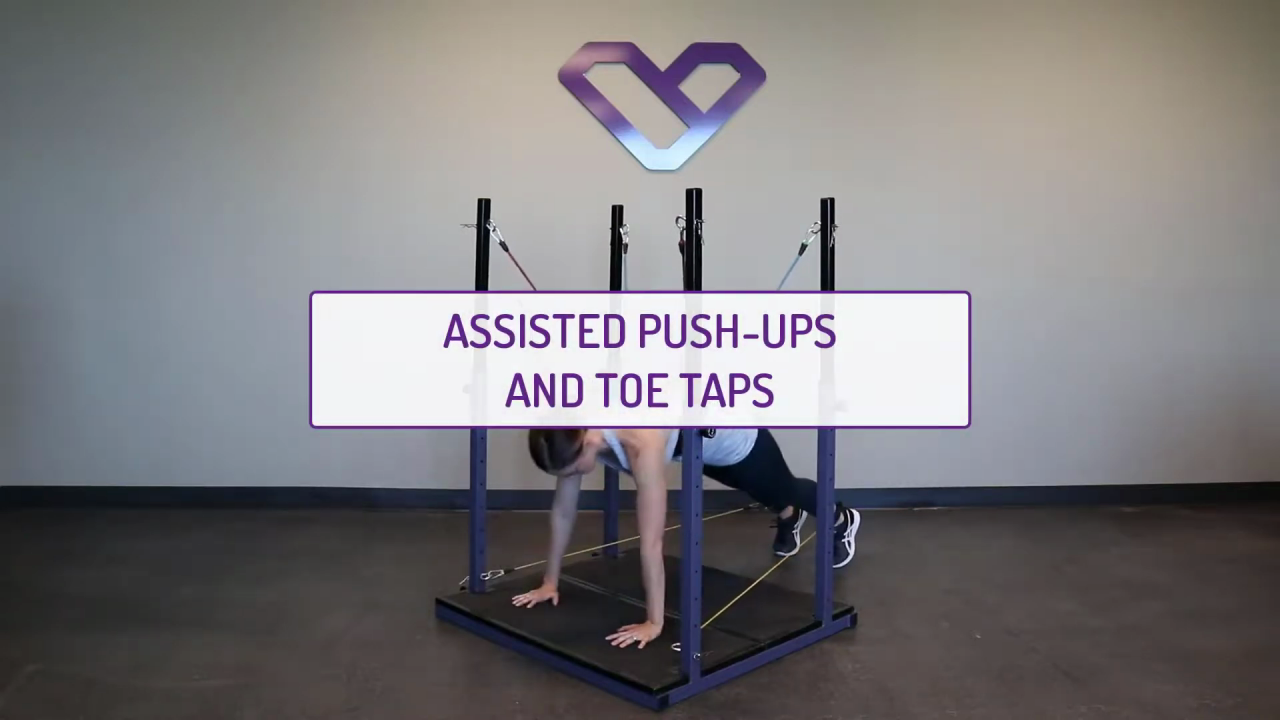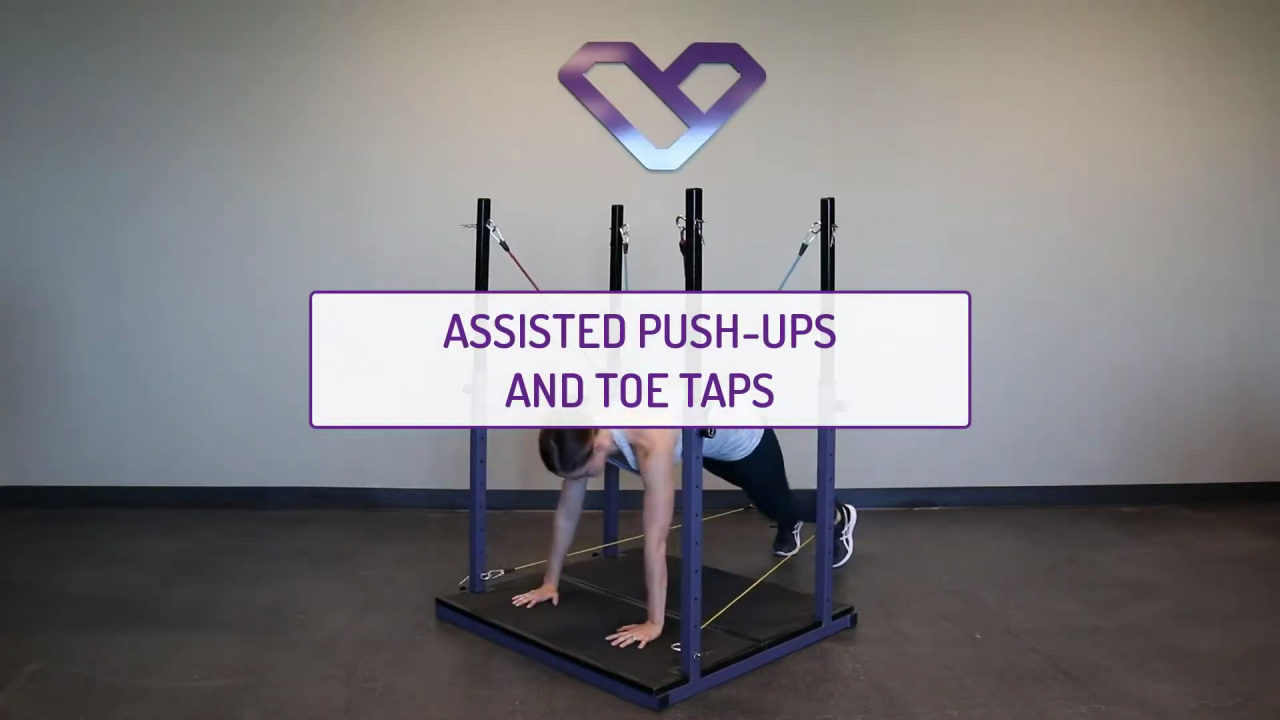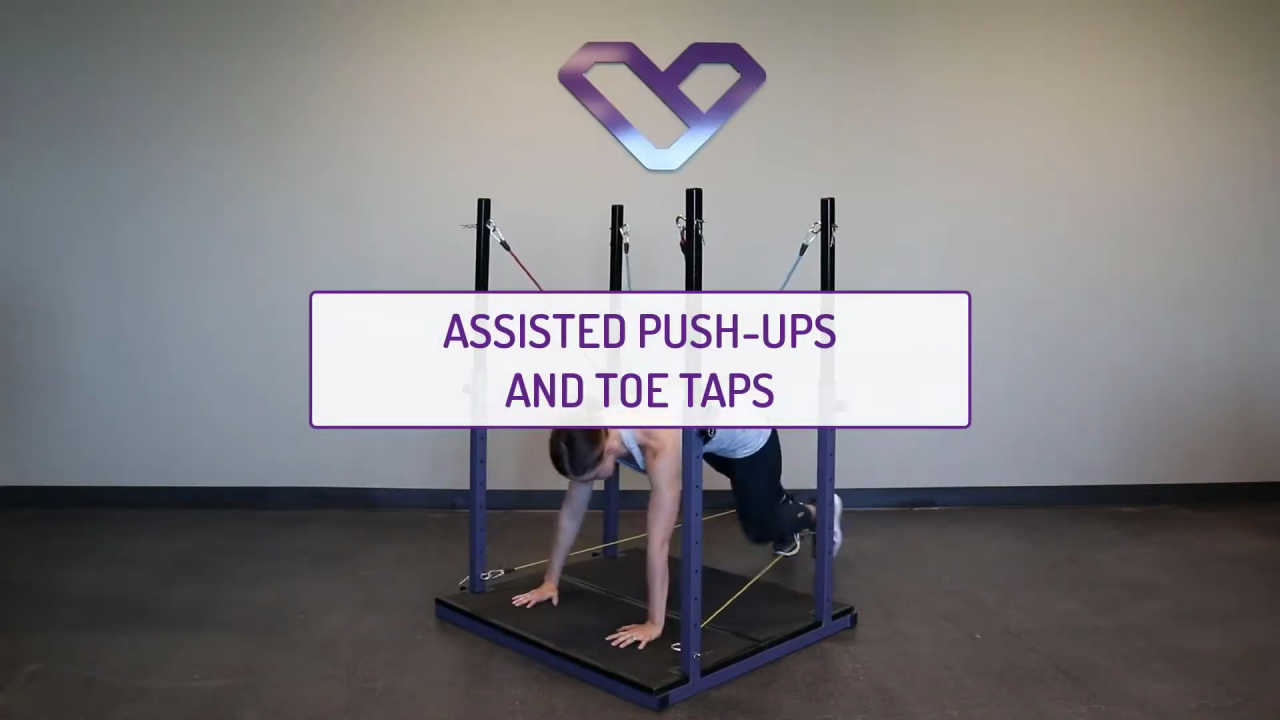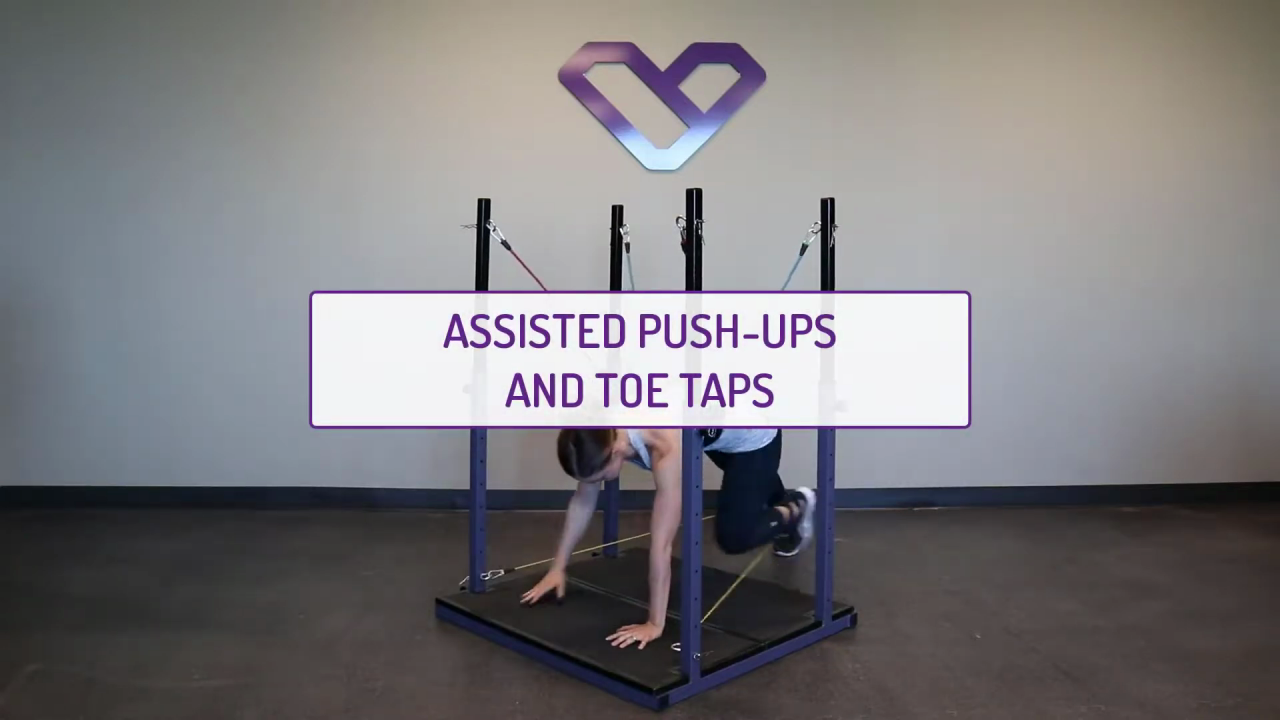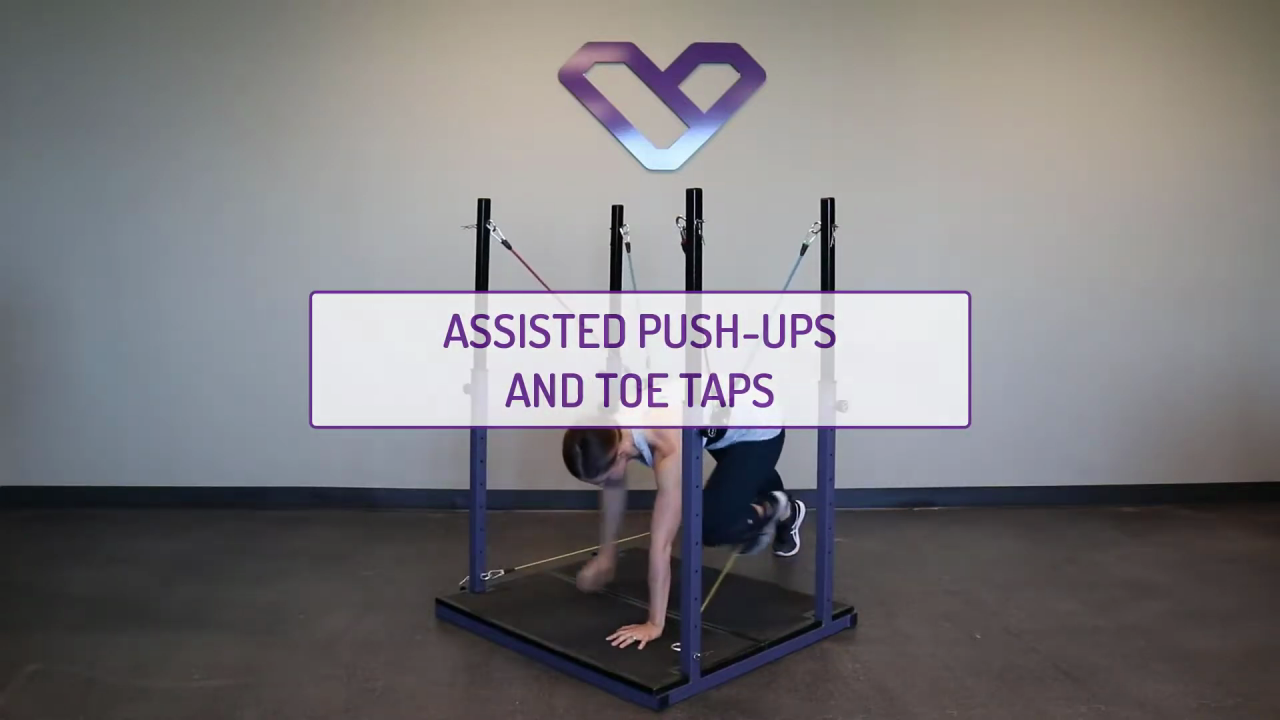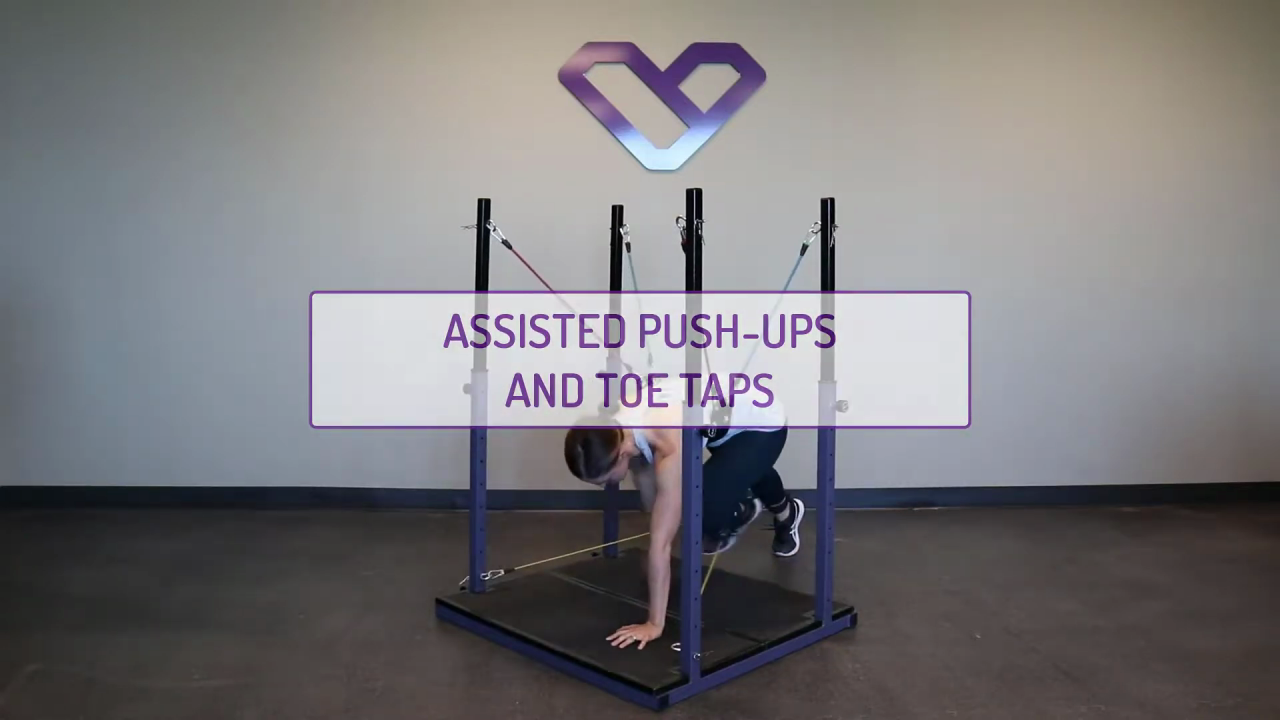
dt=0.1s
person 1, frame 1
left shoulder: (639, 443)
right shoulder: (576, 437)
left elbow: (651, 540)
right elbow: (562, 511)
left wrist: (654, 622)
right wrist: (550, 582)
left hip: (731, 435)
left knee: (784, 488)
right knee: (764, 491)
left ankle: (842, 520)
right ankle: (789, 516)
person 1, frame 2
left shoulder: (651, 443)
right shoulder: (586, 437)
left elbow: (655, 541)
right elbow: (566, 511)
left wrist: (654, 623)
right wrist: (549, 582)
left hip: (739, 431)
right hip: (704, 431)
left knee: (779, 505)
right knee: (757, 486)
left ankle: (838, 518)
right ankle: (792, 525)
person 1, frame 3
left shoulder: (659, 446)
right shoulder: (593, 438)
left elbow: (658, 542)
right elbow: (571, 510)
left wrist: (654, 623)
right wrist: (550, 581)
left hip: (747, 430)
right hip: (709, 431)
left knee: (761, 527)
right knee: (753, 494)
left ankle: (821, 515)
right ankle: (789, 507)
person 1, frame 4
left shoulder: (666, 447)
right shoulder: (600, 435)
left elbow: (661, 543)
right elbow: (581, 502)
left wrist: (654, 624)
right wrist: (556, 568)
left hip: (753, 430)
right hip: (717, 423)
left knee: (731, 538)
right knee: (751, 483)
left ankle: (798, 508)
right ankle: (780, 507)
person 1, frame 5
left shoulder: (670, 447)
right shoulder: (609, 435)
left elbow: (661, 541)
right elbow: (613, 490)
left wrist: (655, 623)
right wrist: (606, 552)
left hip: (758, 428)
left knee: (710, 527)
right knee: (755, 479)
left ankle: (768, 512)
right ankle: (788, 510)
person 1, frame 6
left shoulder: (669, 446)
right shoulder: (612, 428)
left elbow: (661, 542)
right elbow: (644, 473)
left wrist: (654, 624)
left hip: (762, 420)
left knee: (702, 511)
right knee: (755, 473)
left ankle: (740, 515)
right ankle: (787, 514)
